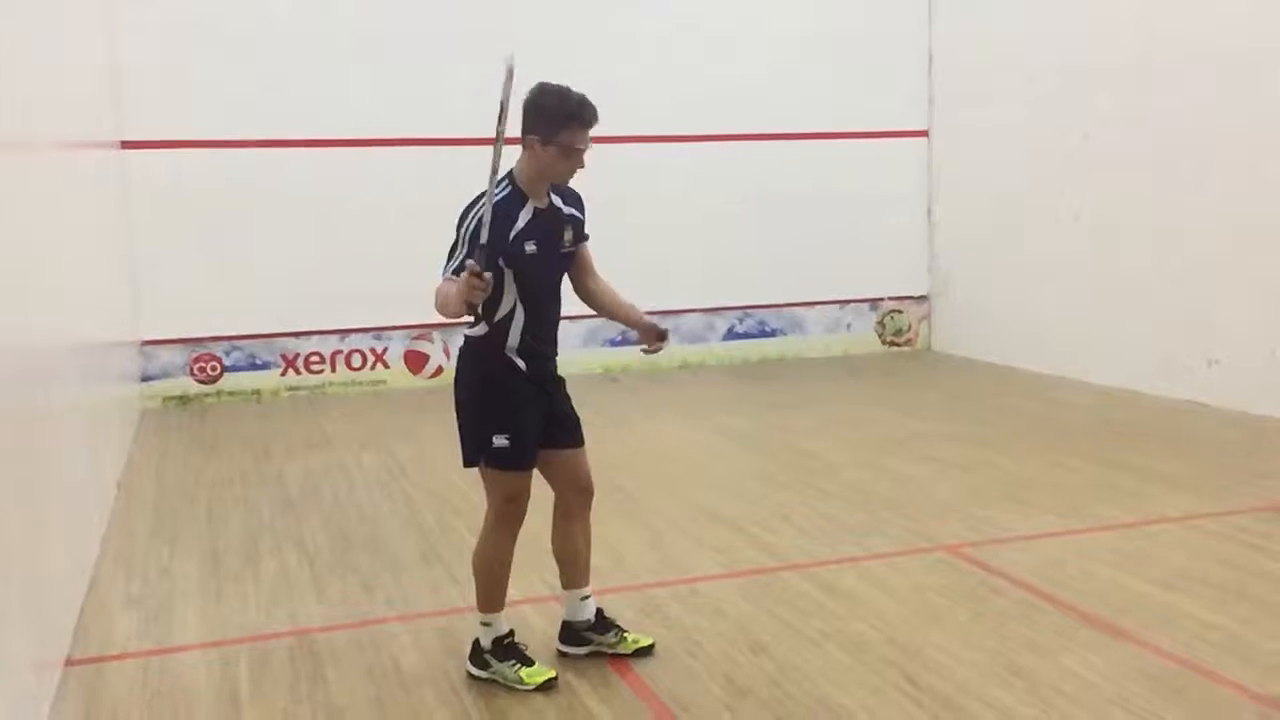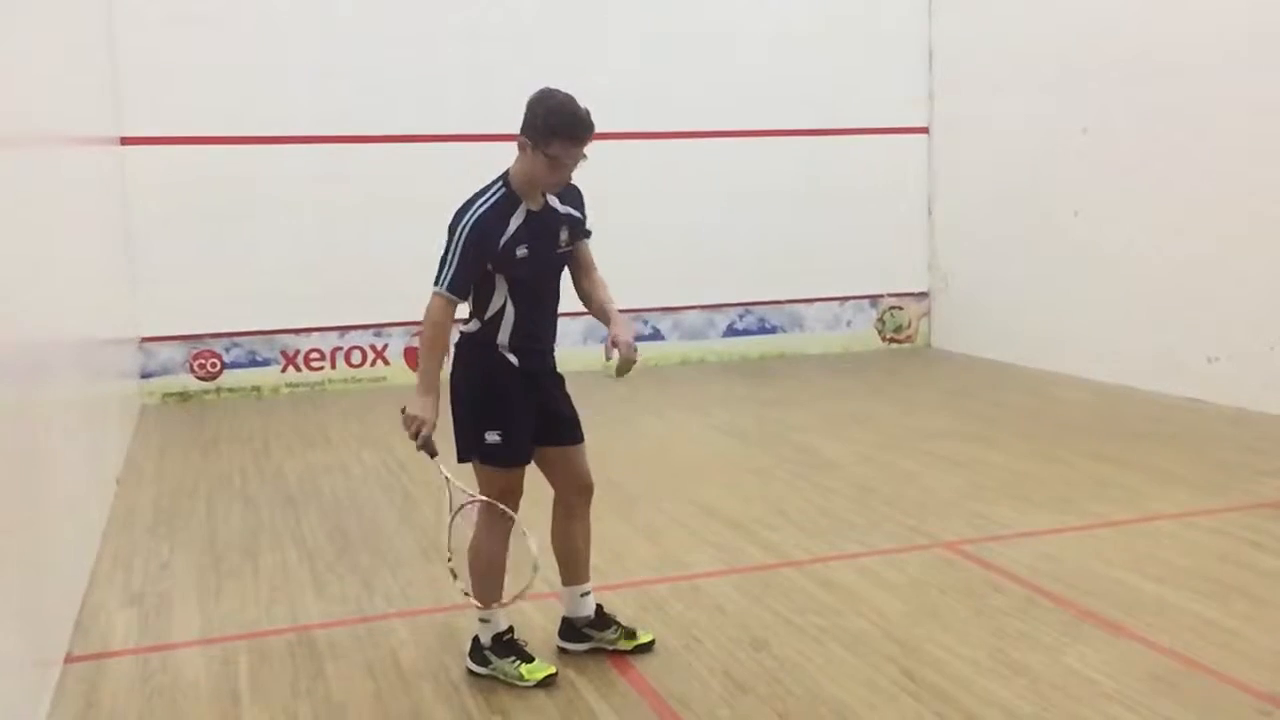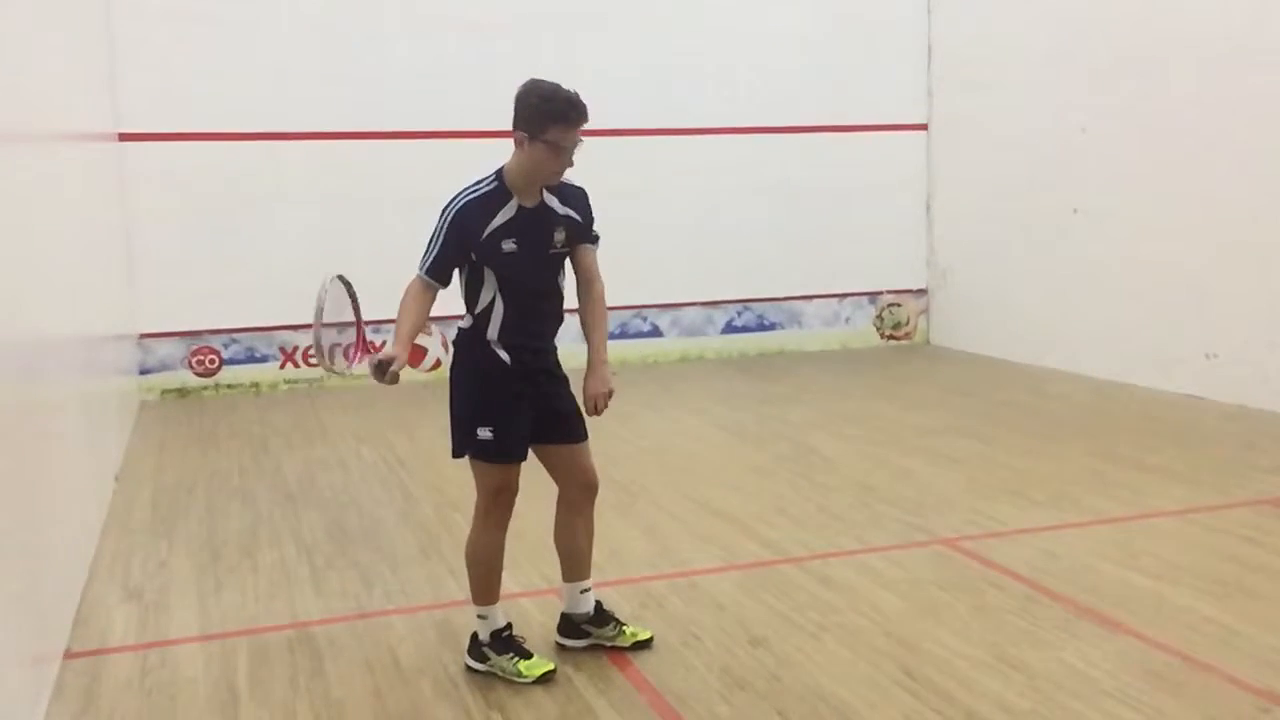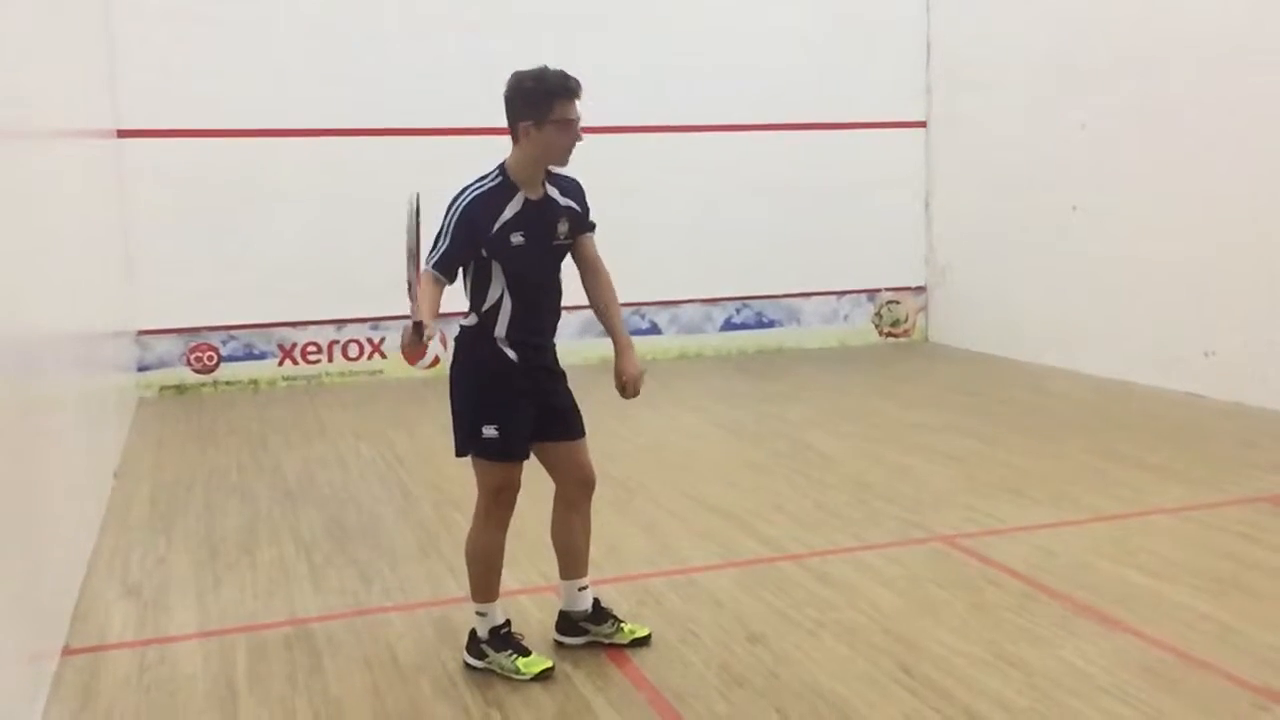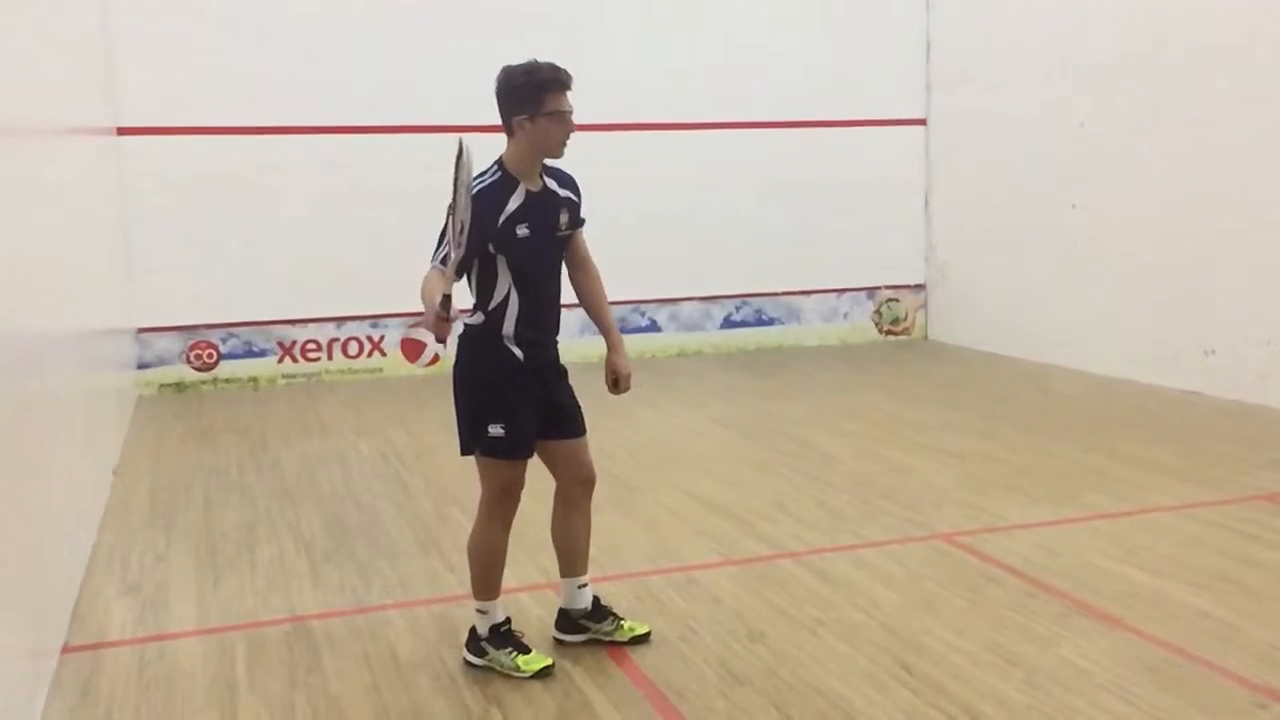
dt=0.4s
person 1, frame 1
left shoulder: (569, 205)
right shoulder: (489, 212)
left elbow: (586, 280)
right elbow: (446, 292)
left wrist: (637, 321)
right wrist: (461, 299)
left hip: (542, 372)
right hip: (495, 377)
left knee: (577, 489)
right knee: (508, 508)
left ankle: (582, 621)
right ankle: (491, 644)
person 1, frame 2
left shoulder: (569, 202)
right shoulder: (481, 218)
left elbow: (585, 273)
right elbow: (442, 305)
left wrist: (614, 319)
right wrist: (426, 394)
left hip: (541, 368)
right hip: (490, 375)
left knee: (577, 485)
right knee: (501, 504)
left ankle: (581, 617)
right ankle: (490, 641)
person 1, frame 3
left shoulder: (573, 202)
right shoulder: (470, 210)
left elbow: (589, 283)
right elbow: (426, 283)
left wrist: (599, 365)
right wrist: (400, 345)
left hip: (544, 366)
right hip: (488, 372)
left knee: (581, 483)
right knee: (497, 501)
left ankle: (580, 613)
right ankle: (489, 636)
person 1, frame 4
left shoulder: (569, 195)
right shoulder: (477, 205)
left elbow: (593, 271)
right elbow: (433, 277)
left wrist: (623, 347)
right wrist: (423, 320)
left hip: (542, 363)
right hip: (489, 369)
left knee: (578, 480)
right knee: (498, 498)
left ankle: (578, 610)
right ankle: (488, 634)
person 1, frame 5
left shoulder: (563, 188)
right shoulder: (481, 198)
left elbow: (581, 267)
right elbow: (440, 272)
left wrist: (614, 343)
right wrist: (438, 306)
left hip: (543, 360)
right hip: (493, 367)
left knee: (578, 478)
right knee: (501, 496)
left ankle: (578, 608)
right ankle: (487, 632)
